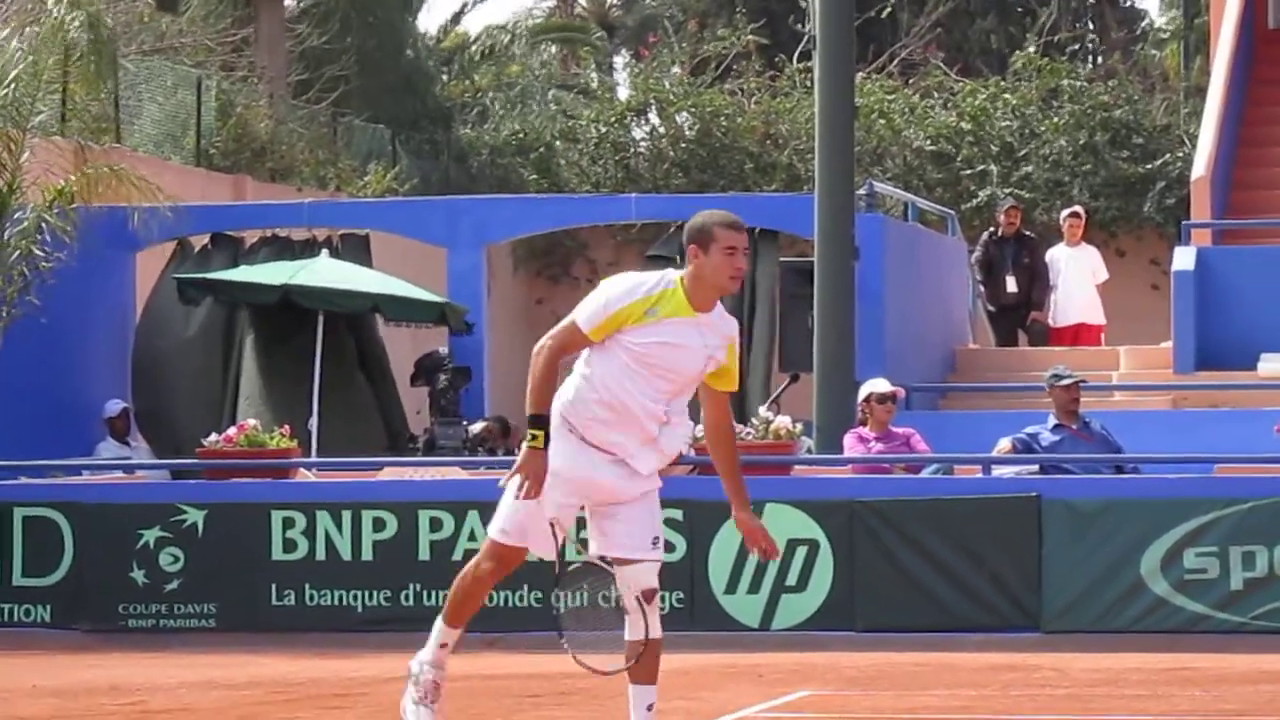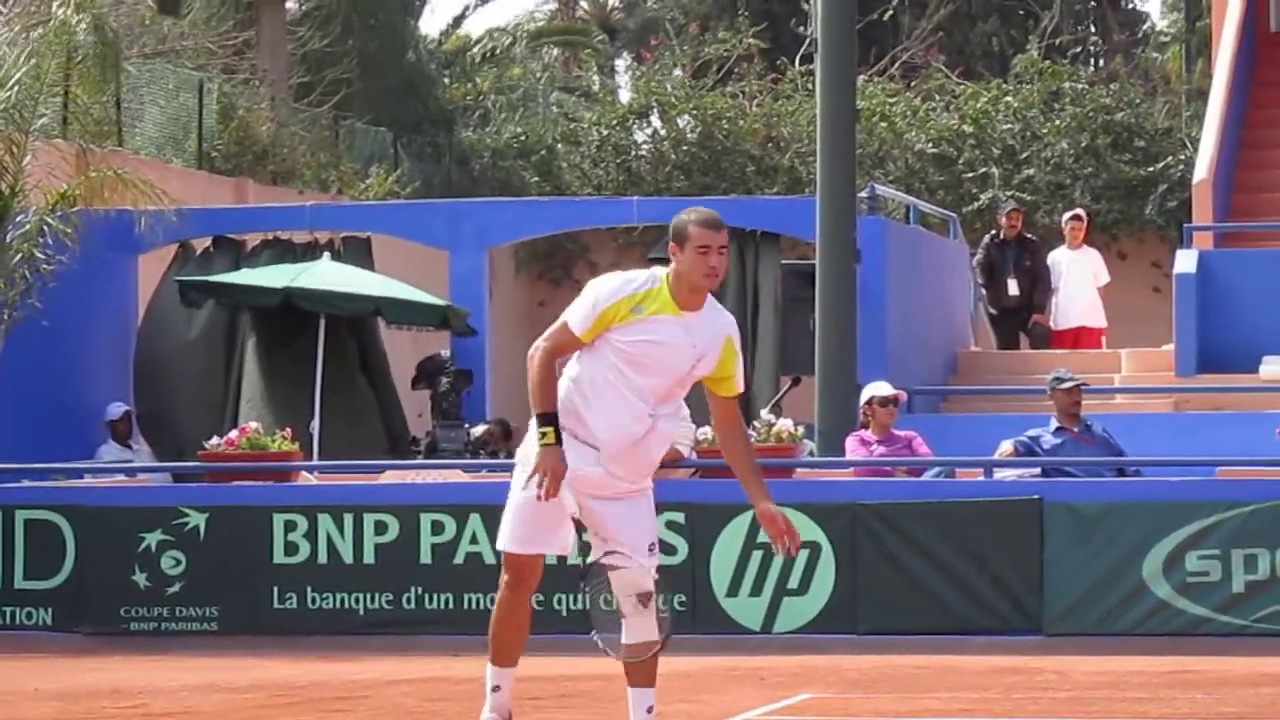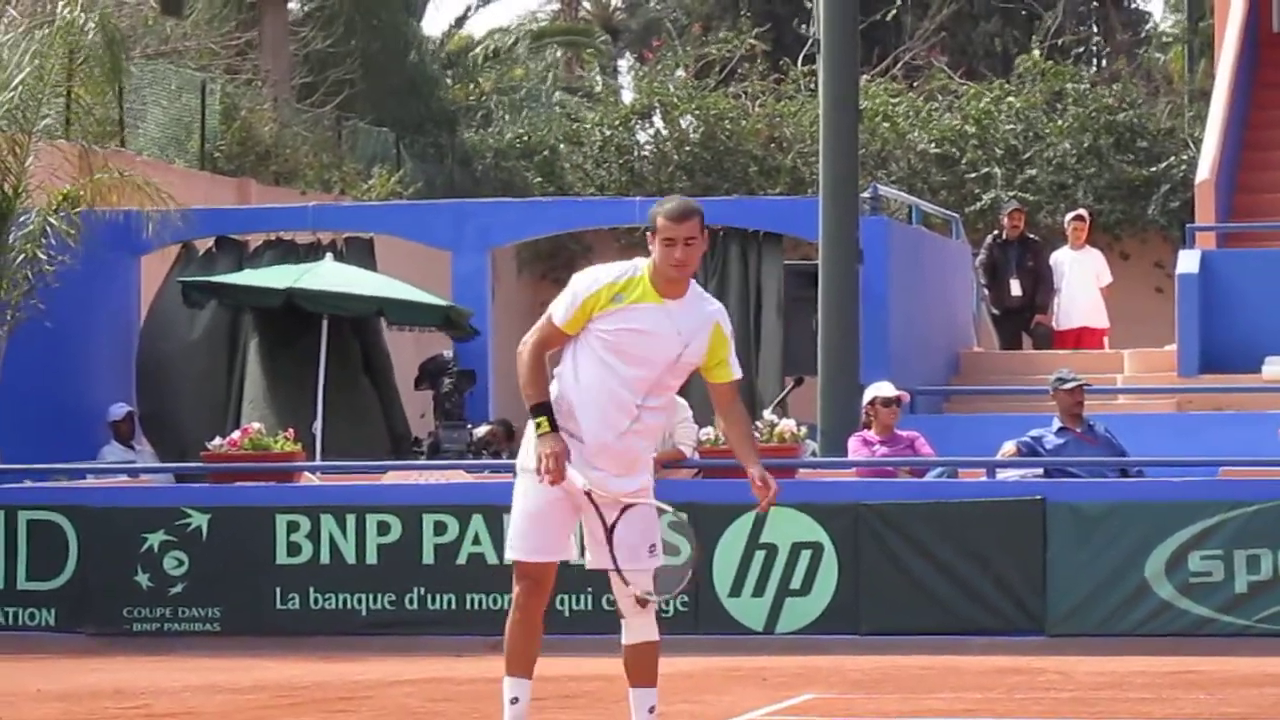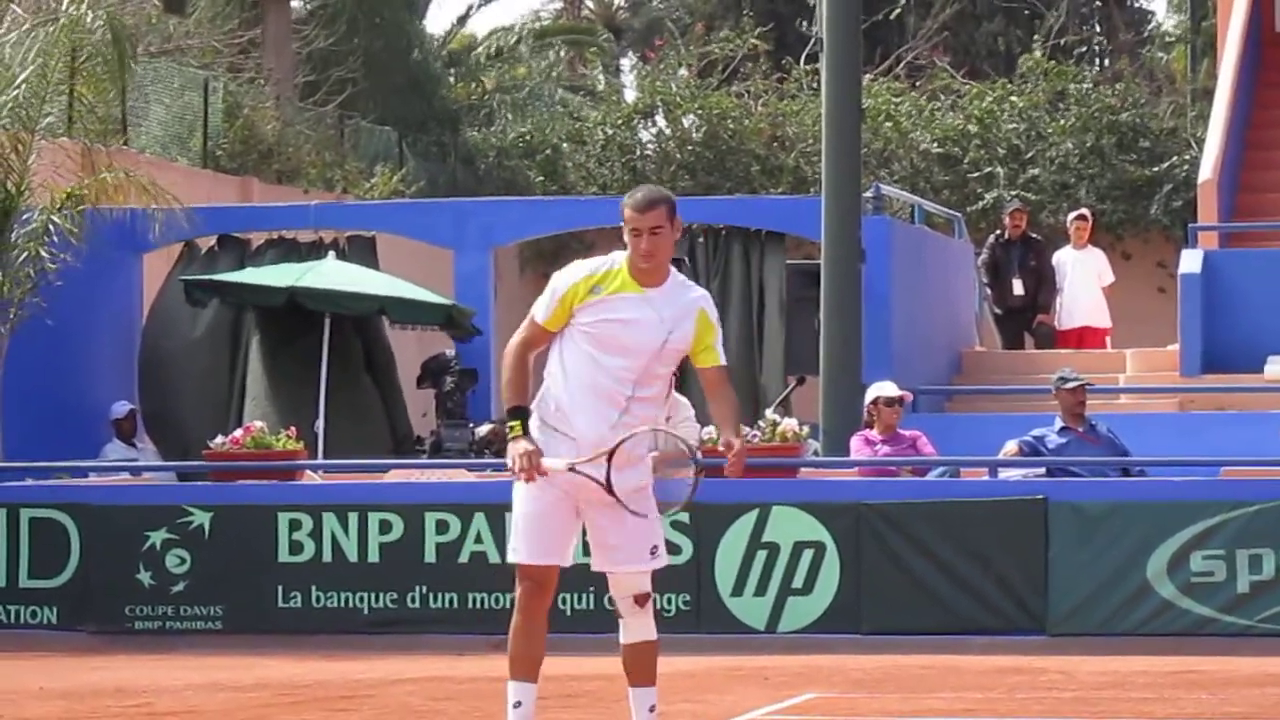
dt=0.1s
person 1, frame 1
left shoulder: (724, 333)
right shoulder: (633, 293)
left elbow: (719, 421)
right elbow: (550, 348)
left wrist: (742, 510)
right wrist: (535, 440)
left hip: (633, 471)
right hip: (566, 447)
left knee: (643, 593)
right knee: (497, 560)
right ankle: (430, 664)
person 1, frame 2
left shoulder: (722, 332)
right shoulder: (618, 292)
left elbow: (729, 422)
right elbow: (543, 352)
left wrist: (762, 502)
right wrist: (547, 440)
left hip: (627, 475)
right hip: (558, 457)
right knee: (519, 576)
person 1, frame 3
left shoulder: (711, 320)
right shoulder: (602, 284)
left elbow: (730, 406)
right elbow: (532, 347)
left wrist: (753, 467)
right wrist: (545, 430)
left hip: (625, 473)
right hip: (556, 454)
left knee: (638, 599)
right knee: (531, 584)
person 1, frame 4
left shoulder: (695, 306)
right shoulder: (579, 280)
left elbow: (719, 388)
right elbow: (518, 350)
left wrist: (731, 437)
right wrist: (518, 431)
left hip: (624, 470)
right hip: (549, 457)
left knee: (635, 598)
right knee: (533, 590)
